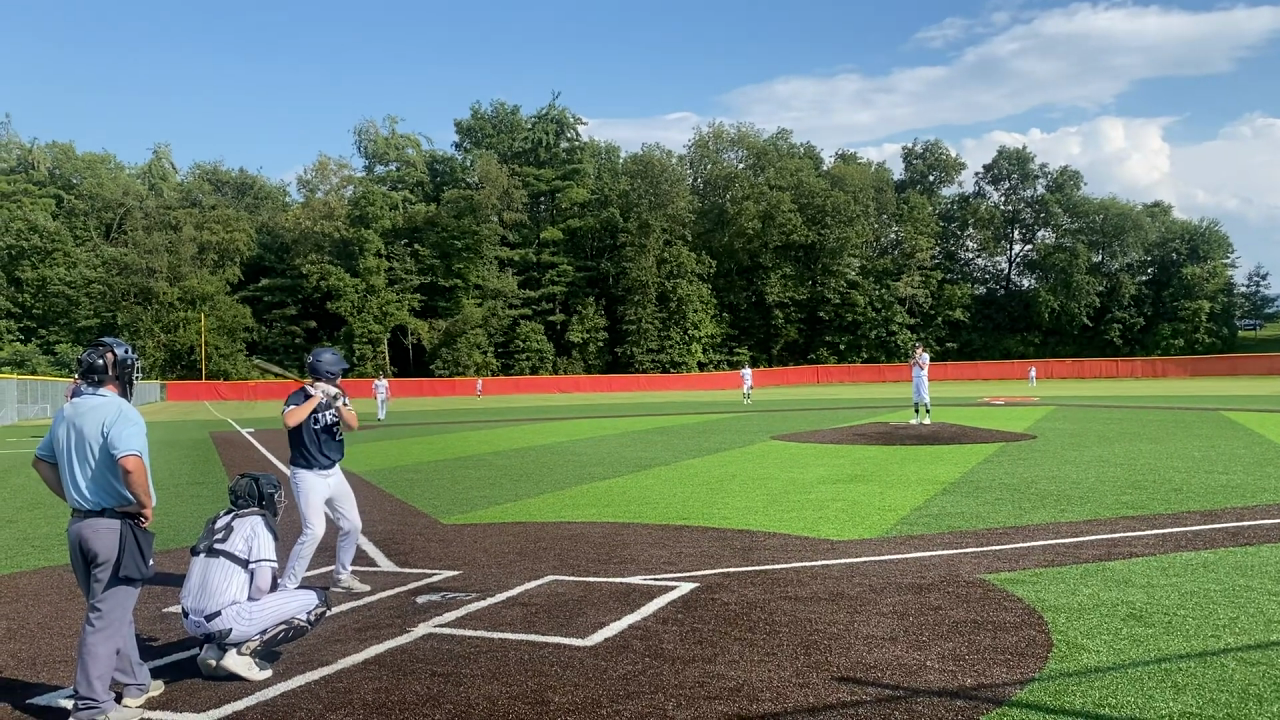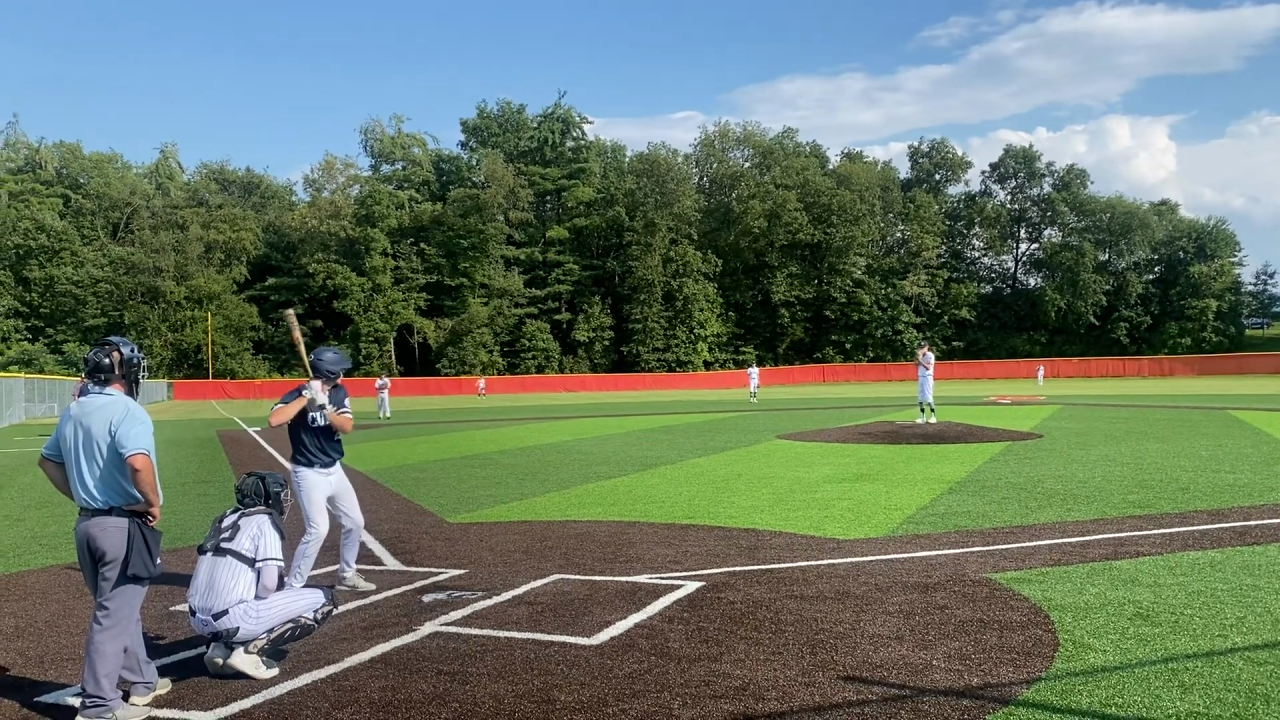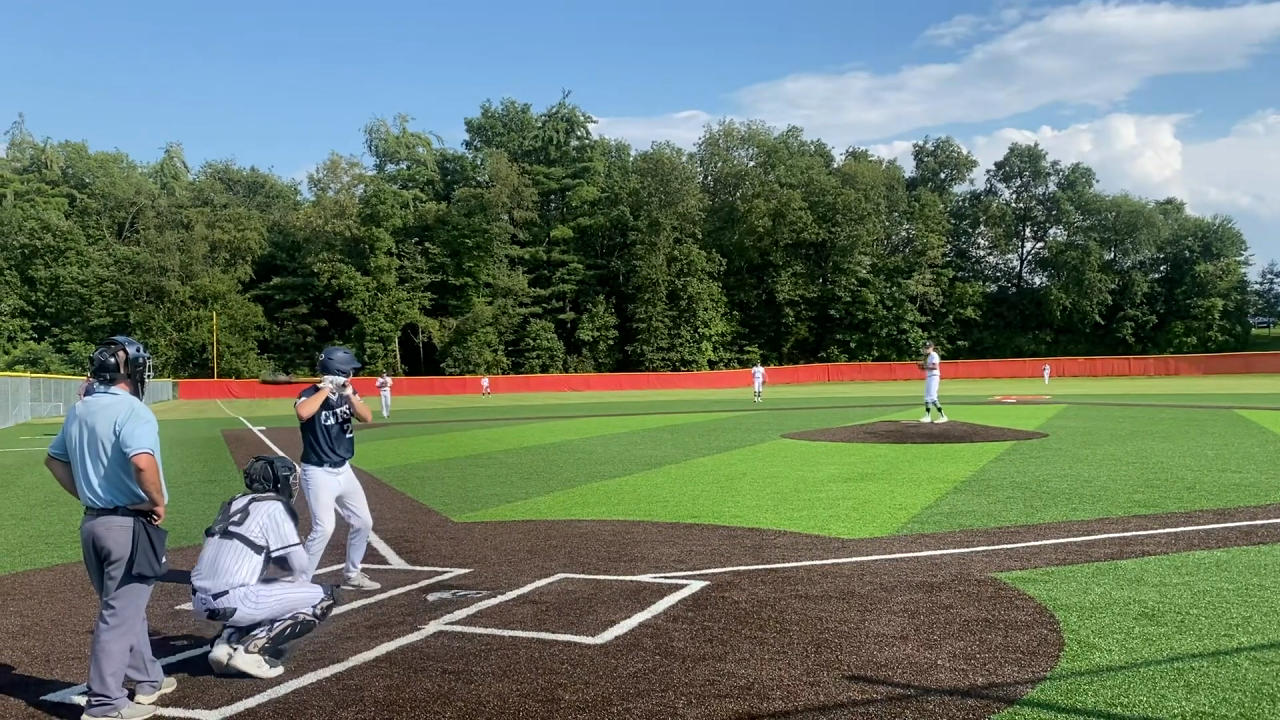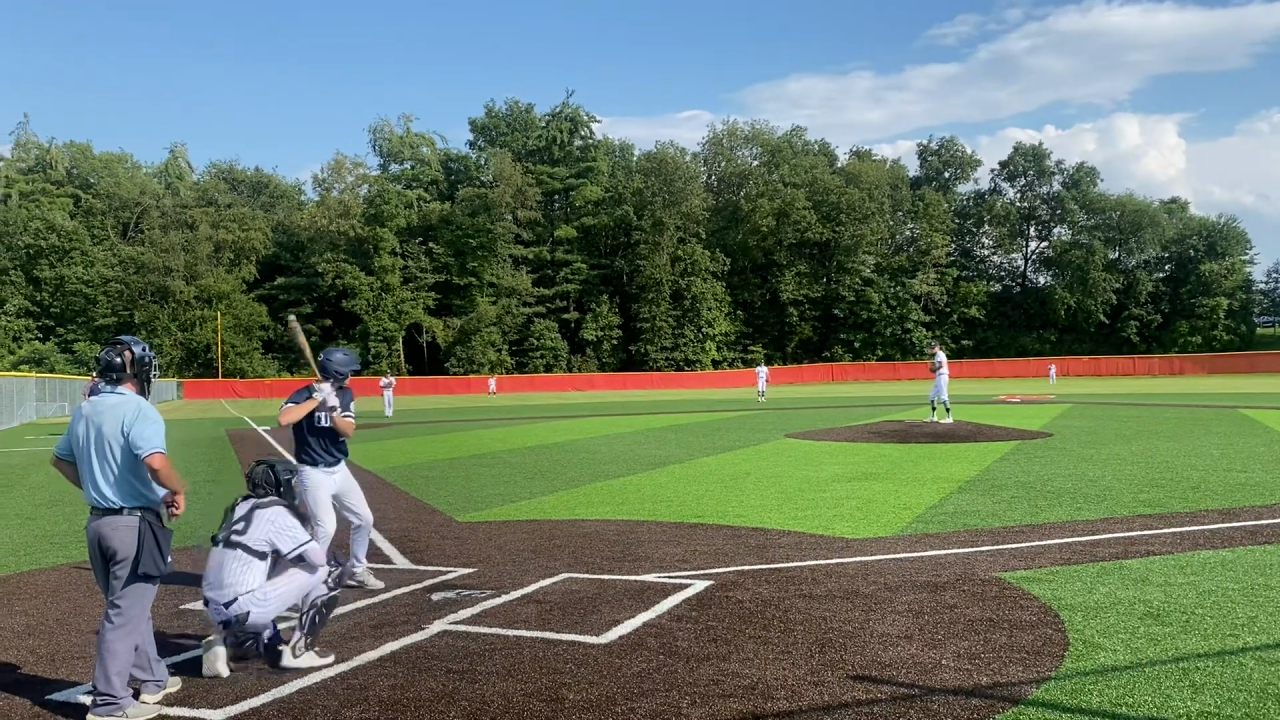
dt=0.5s
person 1, frame 1
left shoulder: (65, 412)
right shoulder: (120, 411)
left elbow: (42, 461)
right elbow: (130, 464)
right wrist: (145, 504)
left hip: (79, 524)
right hip: (116, 527)
left knee: (114, 608)
right knee: (107, 615)
left ankle: (135, 683)
person 1, frame 2
left shoulder: (72, 412)
right shoulder: (127, 410)
left elbow: (48, 461)
right elbow: (138, 462)
right wrist: (153, 502)
left hip: (87, 523)
right hip: (123, 525)
left knee: (120, 607)
right knee: (114, 614)
left ankle: (142, 681)
person 1, frame 3
left shoulder: (78, 411)
right shoulder: (132, 409)
left elbow: (55, 459)
right elbow: (142, 462)
right wrist: (157, 501)
left hip: (93, 522)
right hip: (129, 524)
left knee: (126, 606)
right knee: (120, 613)
left ankle: (148, 680)
person 1, frame 4
left shoulder: (84, 411)
right shoulder: (139, 410)
left elbow: (61, 460)
right elbow: (155, 461)
right wrist: (178, 490)
left hip: (98, 521)
right hip: (134, 524)
left knee: (130, 606)
right knee: (125, 613)
left ankle: (152, 680)
person 2, frame 1
left shoulder: (336, 394)
right shoulder: (299, 397)
left elbow: (353, 425)
right elbow: (289, 422)
left wrist: (337, 402)
right wrist: (317, 396)
left hip: (334, 472)
right hip: (308, 476)
left knee: (352, 525)
right knee: (313, 531)
left ankle: (342, 577)
right ankle: (285, 588)
person 2, frame 2
left shoulder: (339, 392)
right shoulder: (296, 396)
left elbow: (347, 427)
right elbow: (274, 421)
left wrist: (325, 407)
right wrist: (306, 397)
left hip: (335, 470)
right hip: (308, 474)
left knee: (355, 523)
right knee: (318, 530)
left ankle: (347, 576)
right ankle: (291, 587)
person 2, frame 3
left shoulder: (347, 391)
right shoulder: (311, 392)
left elbow: (366, 417)
right elbow: (303, 413)
left wrist: (348, 393)
right wrist: (326, 388)
left hip: (344, 470)
right hip: (318, 473)
left knee: (363, 522)
right knee: (323, 528)
left ankle: (352, 575)
person 2, frame 4
left shoulder: (345, 394)
right shoulder: (304, 394)
left elbow: (348, 432)
right elbow: (283, 419)
left wrist: (334, 411)
right wrist: (317, 398)
left hip: (339, 469)
right hip: (313, 473)
left knee: (363, 518)
right knee: (325, 528)
left ankle: (358, 571)
person 3, frame 1
left shoulder: (218, 521)
right shoulder: (258, 523)
right elbow: (262, 585)
right wrist: (249, 615)
left hip: (191, 621)
right hip: (224, 620)
right knee: (317, 600)
left ankle: (215, 648)
right ankle: (243, 653)
person 3, frame 2
left shoulder: (225, 519)
right shoulder: (264, 521)
right elbow: (268, 584)
right wrist: (257, 611)
left hip: (198, 619)
right hip: (231, 619)
right knee: (324, 599)
left ankle: (221, 648)
right ankle: (250, 651)
person 3, frame 3
left shoulder: (236, 503)
right shoulder: (275, 507)
right elbow: (302, 567)
left hip: (200, 601)
right hip: (228, 600)
left knee: (255, 589)
right knee: (324, 598)
left ankle: (224, 645)
right ankle: (252, 650)
person 3, frame 4
left shoulder: (241, 507)
right shoulder: (277, 512)
right elbow: (318, 557)
left hip: (216, 609)
right hip: (242, 607)
left knee: (269, 641)
right knee: (330, 570)
left ankle: (223, 642)
right ankle: (299, 650)
